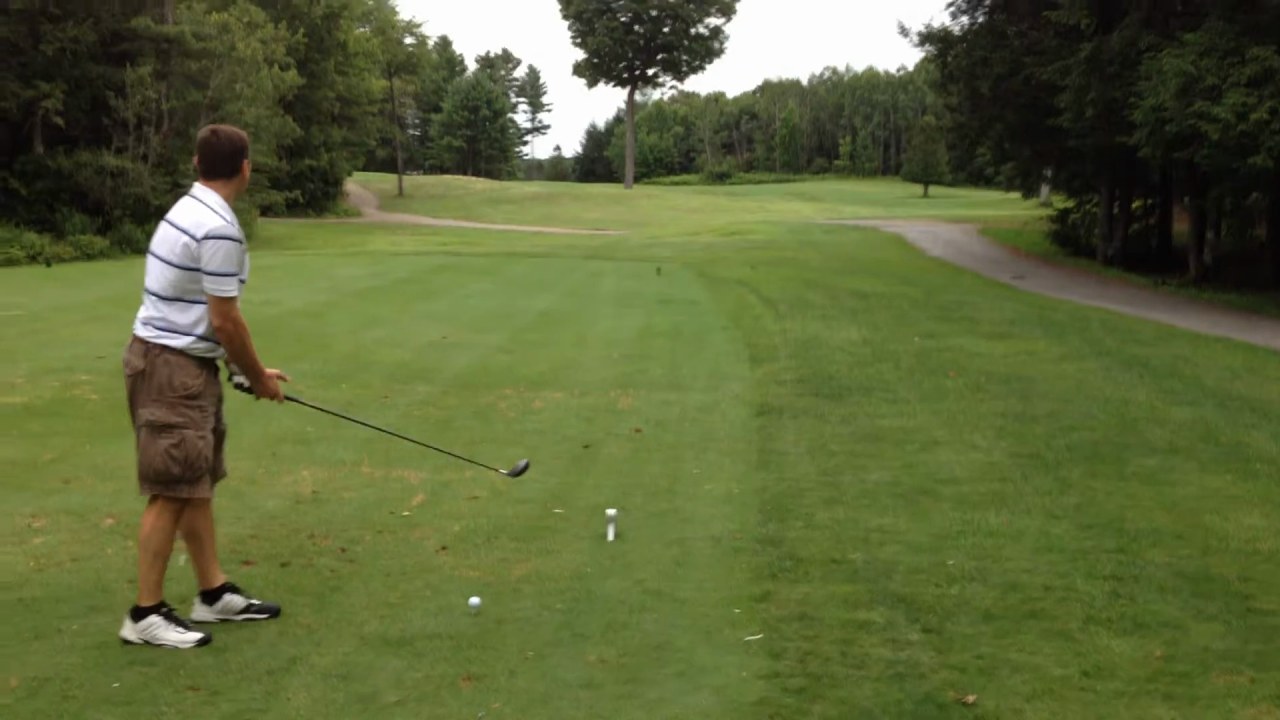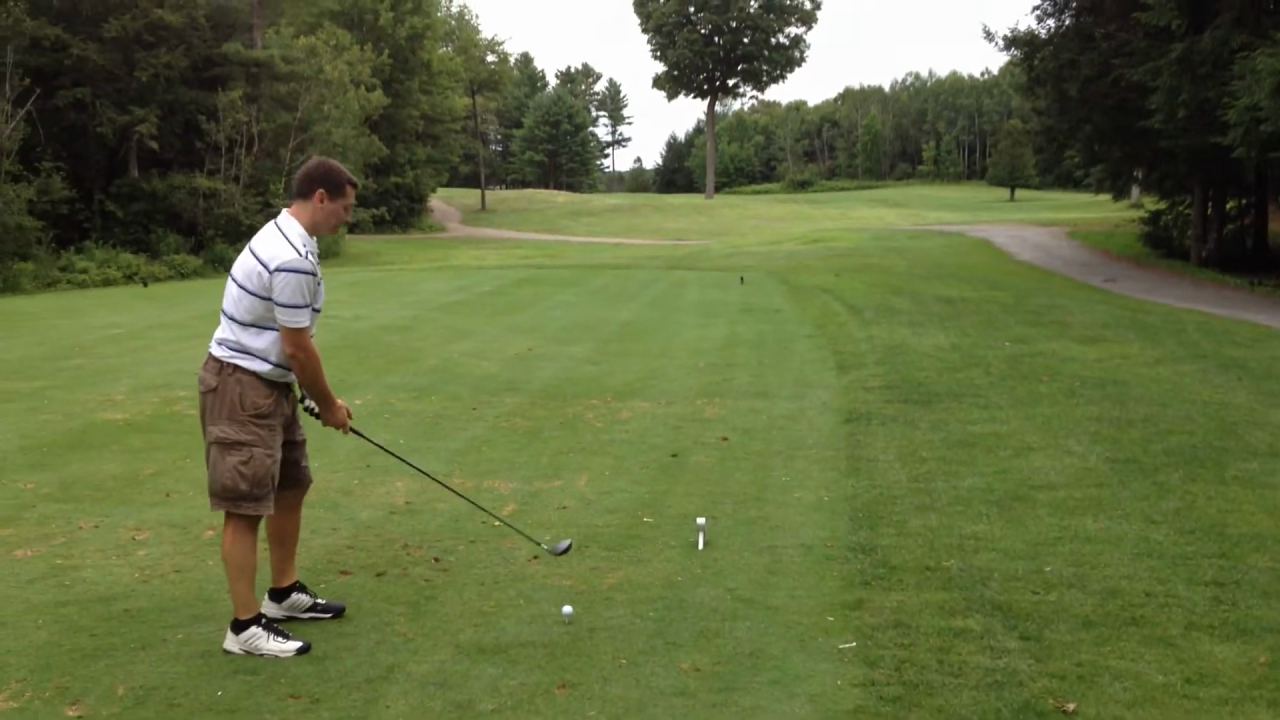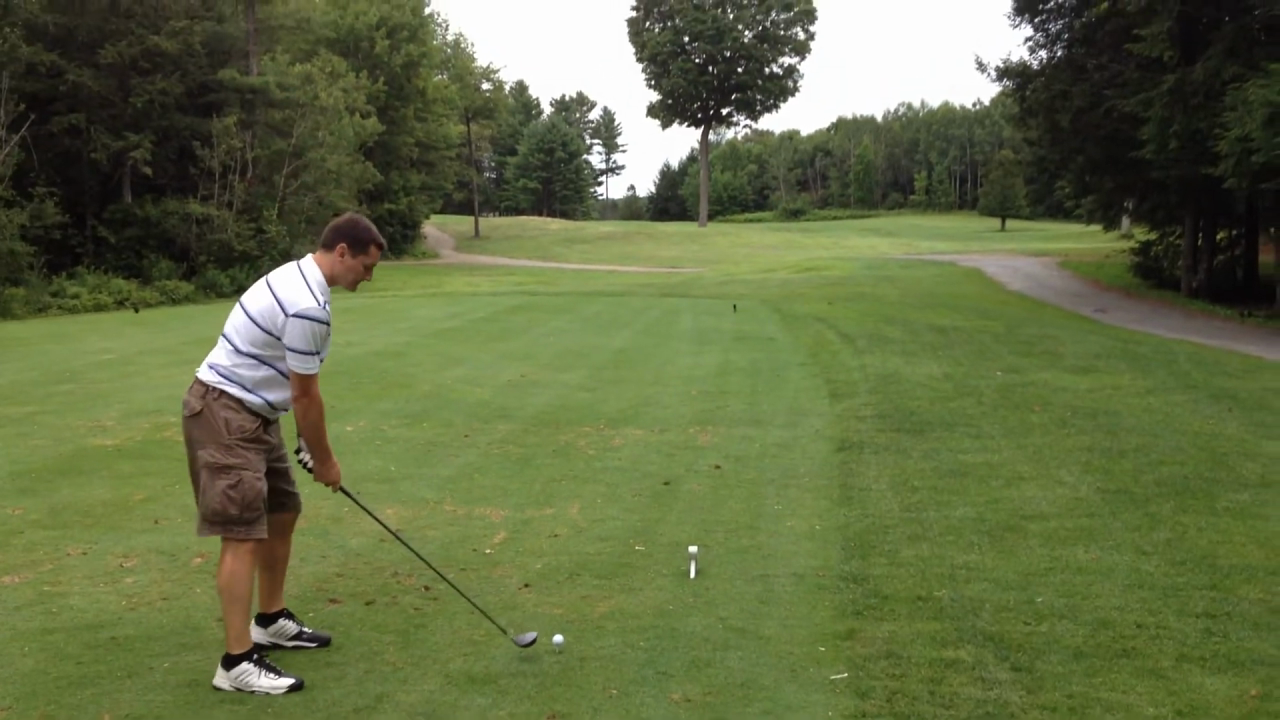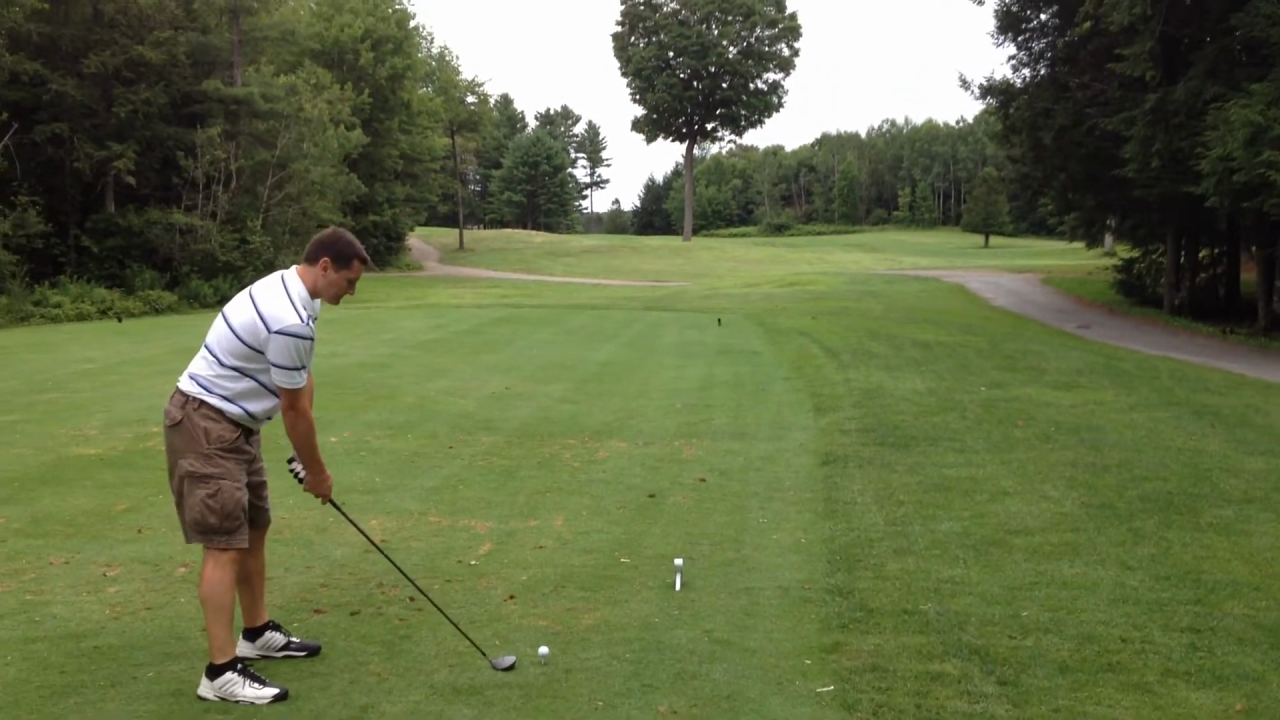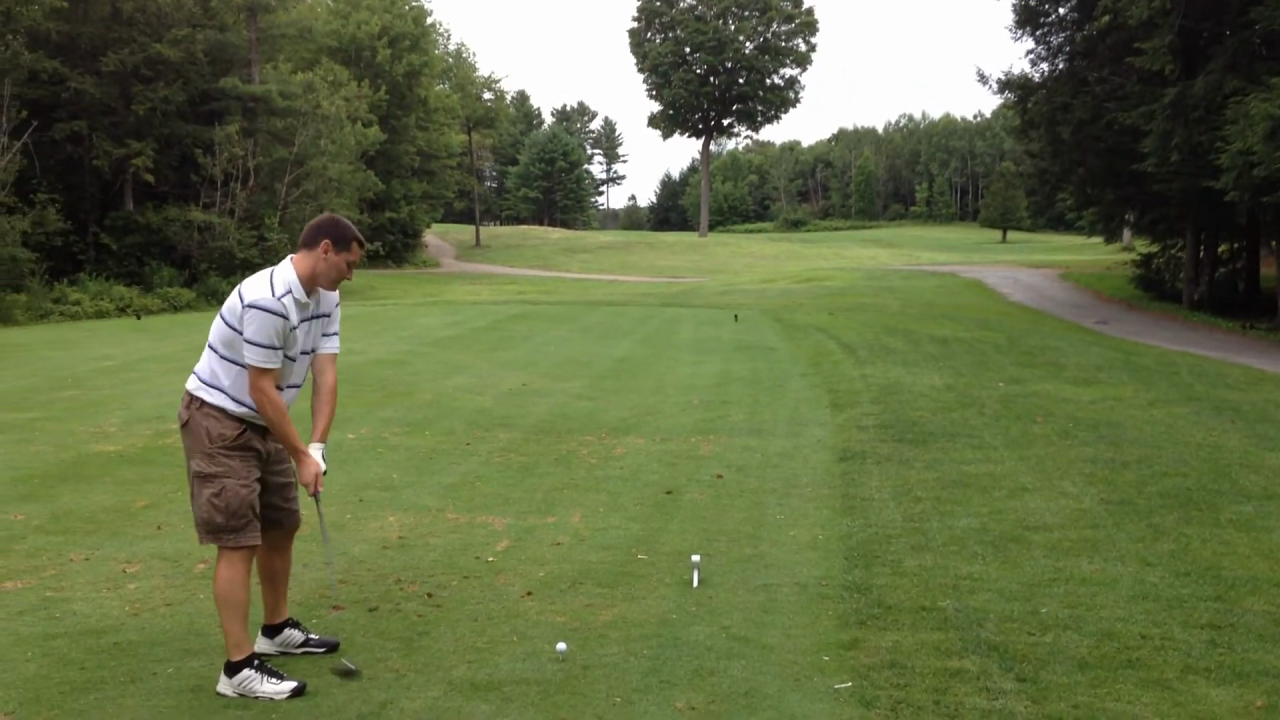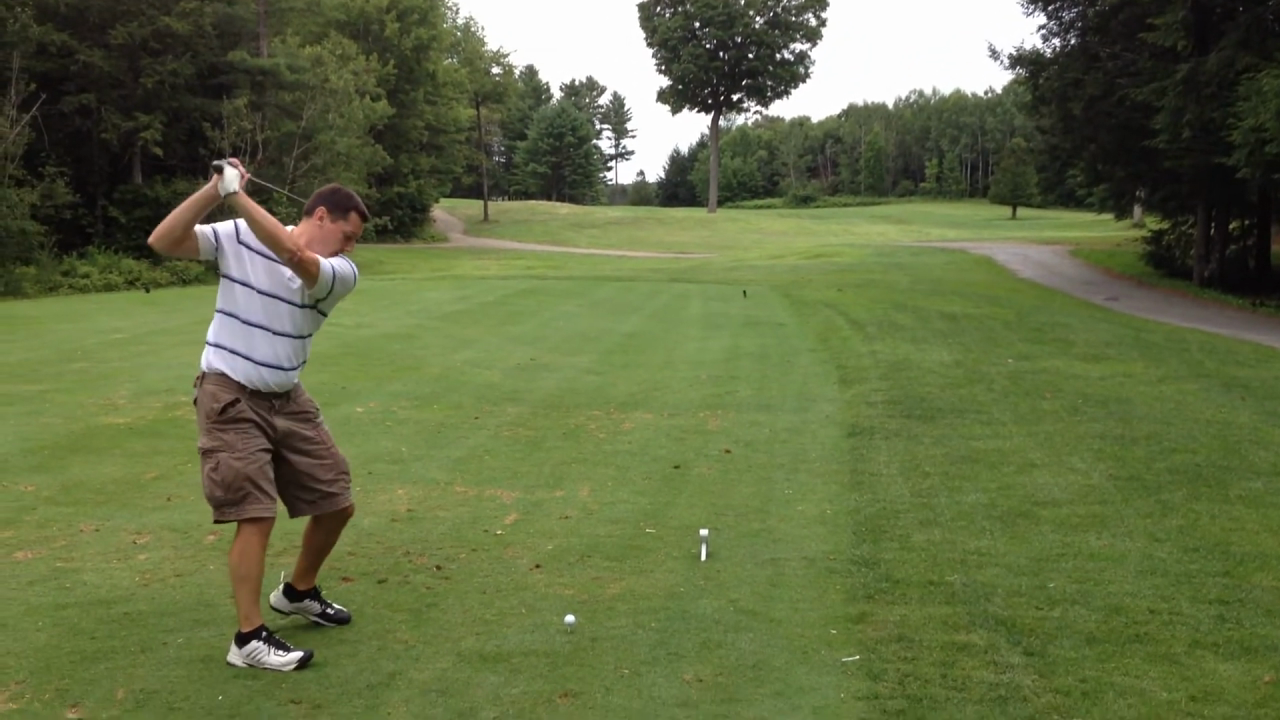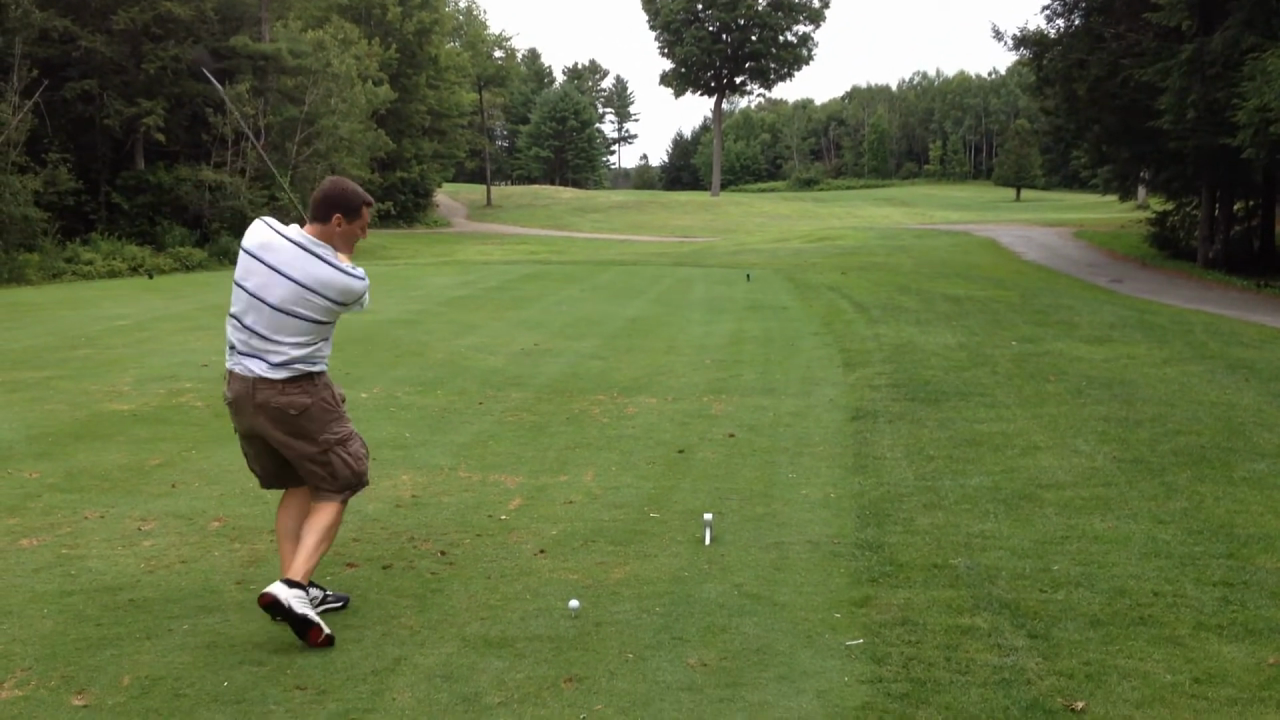
dt=0.5s
person 1, frame 1
left shoulder: (192, 209)
right shoulder: (217, 228)
right elbow: (225, 321)
left wrist: (247, 369)
right wrist: (258, 377)
left hip: (184, 361)
right hip: (172, 365)
left knee: (197, 486)
right knee: (172, 491)
left ankle: (214, 594)
right ankle: (146, 613)
person 1, frame 2
left shoulder: (290, 237)
right shoulder: (292, 260)
left elbow: (297, 339)
right elbow: (298, 349)
left wrist: (322, 397)
right wrist: (329, 405)
left hip: (267, 383)
right hip: (242, 384)
left knee: (289, 489)
right knee: (248, 506)
left ankle: (283, 593)
right ankle: (245, 625)
person 1, frame 3
left shoulder: (304, 279)
right shoulder: (307, 307)
left elbow: (301, 387)
right elbow: (305, 396)
left wrist: (311, 447)
right wrist: (324, 460)
left hip: (250, 411)
right hip: (225, 411)
left knee: (281, 514)
right knee: (245, 534)
left ankle: (270, 619)
right ankle: (237, 661)
person 1, frame 4
left shoulder: (289, 288)
right shoulder: (290, 322)
left elbow: (301, 385)
right elbow: (293, 408)
left wrist: (306, 457)
right wrist: (317, 470)
left hip: (232, 422)
right hip: (206, 422)
left knee: (252, 531)
right knee: (225, 544)
left ankle: (258, 632)
right ankle: (221, 671)
person 1, frame 5
left shoulder: (324, 299)
right shoulder: (267, 300)
left elbow: (325, 374)
right elbow: (263, 389)
left wrist: (317, 445)
right wrist: (301, 456)
left hip: (258, 424)
right hip: (217, 422)
left knee: (278, 528)
right knee: (238, 542)
left ankle: (277, 629)
right ankle: (238, 668)
person 1, frame 6
left shoulder: (341, 273)
right shoulder: (238, 237)
left elbow: (295, 257)
right elbow: (162, 242)
left wrist: (239, 198)
right wrist: (213, 190)
left hip: (287, 401)
right hip: (229, 397)
left knee: (336, 505)
right knee: (256, 515)
left ankle: (298, 592)
right ankle: (248, 638)
person 1, frame 7
left shoulder: (261, 233)
right shoulder: (350, 282)
left wrist: (331, 243)
left hip: (242, 387)
right hip: (296, 394)
left knee: (298, 483)
right knee: (336, 487)
left ankle: (293, 588)
right ankle: (292, 587)
